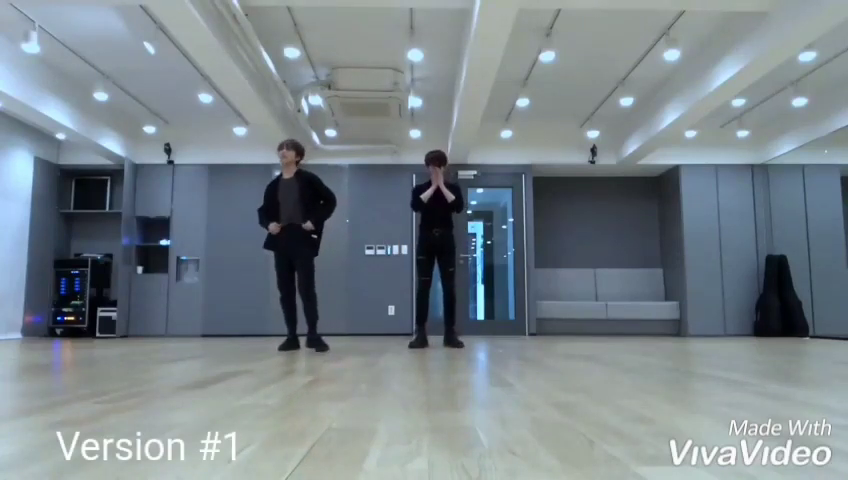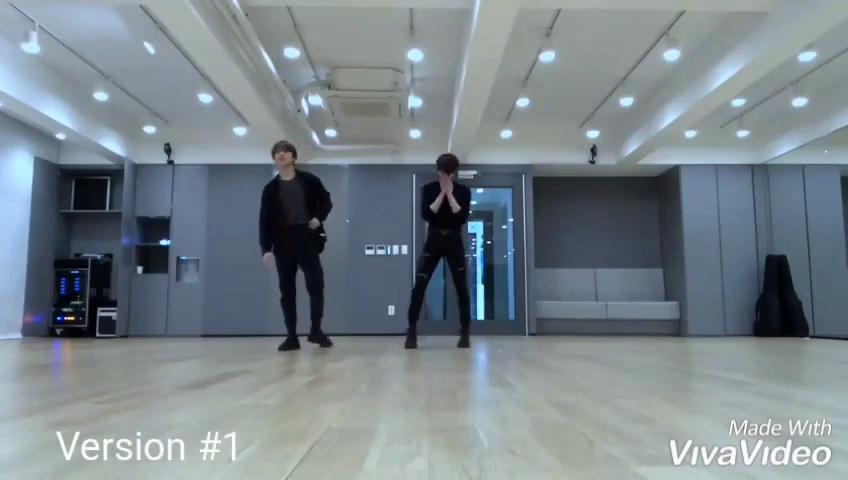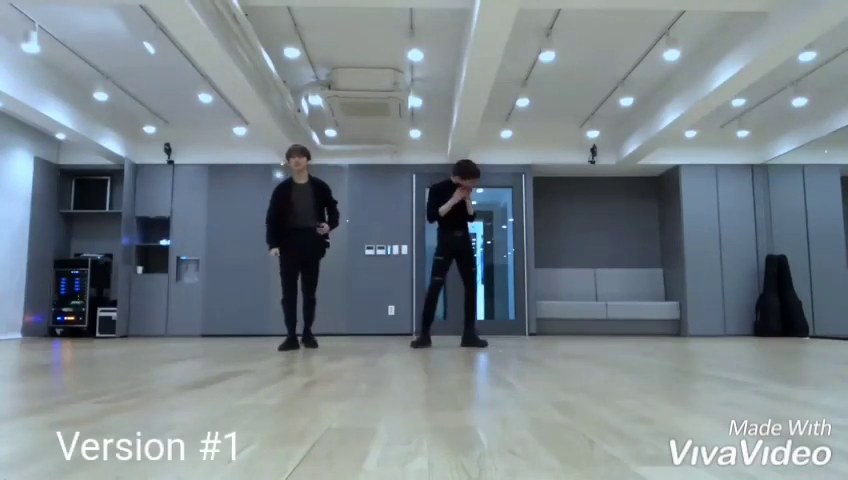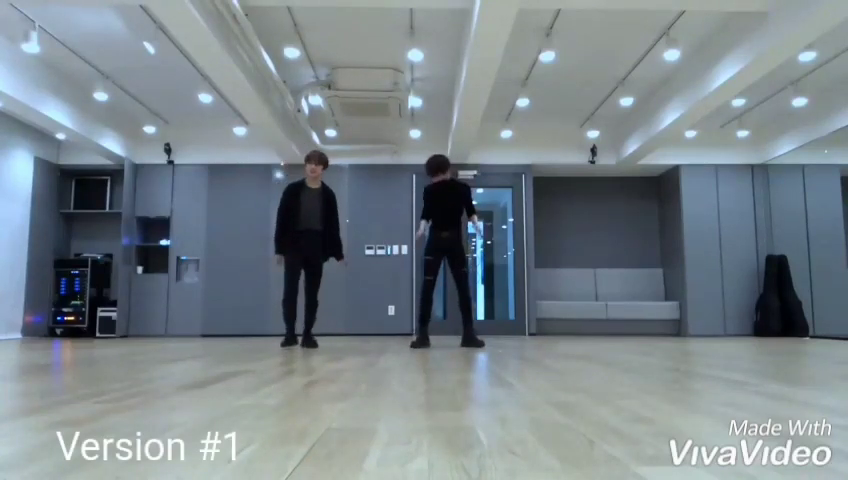
dt=0.4s
person 1, frame 1
left shoulder: (309, 180)
right shoulder: (273, 186)
left elbow: (330, 201)
right elbow: (264, 211)
left wrist: (316, 221)
right wrist: (268, 223)
left hip: (303, 239)
right hip: (281, 241)
left knee: (306, 287)
right knee: (285, 290)
left ankle: (313, 335)
right ankle: (292, 336)
person 1, frame 2
left shoulder: (309, 181)
right shoulder: (271, 189)
left elbow: (325, 201)
right elbow: (265, 220)
left wrist: (319, 218)
right wrist: (266, 248)
left hip: (308, 239)
right hip: (283, 242)
left knee: (316, 285)
right knee: (287, 290)
left ankle: (316, 330)
right ankle: (292, 336)
person 1, frame 3
left shoulder: (320, 187)
right shoulder: (281, 190)
left elbow: (333, 210)
right elbow: (272, 219)
left wrist: (330, 225)
right wrist: (273, 244)
left hip: (312, 243)
right hip: (288, 244)
left knee: (309, 291)
right knee: (289, 292)
left ankle: (307, 333)
right ankle: (291, 336)
person 1, frame 4
left shoulder: (328, 195)
right shoulder: (292, 190)
left elbow: (333, 225)
right elbow: (282, 220)
left wrist: (338, 253)
right wrist: (279, 249)
left hip: (317, 247)
right hip: (294, 245)
left knee: (312, 293)
right knee: (290, 290)
left ankle: (308, 334)
right ankle: (290, 333)
person 2, frame 1
left shoulder: (453, 188)
right shoulder: (419, 189)
left elbow: (458, 207)
right elbow: (416, 207)
left wrist: (442, 186)
right wrist: (433, 186)
left hip: (446, 239)
right hip: (426, 239)
left knee: (449, 287)
right knee: (423, 287)
left ankle: (450, 333)
right ankle: (421, 334)
person 2, frame 2
left shoulder: (463, 191)
right shoulder: (429, 189)
left elbow: (463, 217)
right elbow: (426, 214)
left wrist: (450, 195)
right wrist: (442, 195)
left hip: (454, 240)
right hip: (433, 239)
left knee: (462, 287)
right knee: (420, 285)
left ankle: (465, 332)
right ankle: (411, 331)
person 2, frame 3
left shoulder: (465, 190)
right shoulder: (438, 189)
left elbow: (471, 217)
right elbow: (432, 217)
left wrist: (467, 199)
right wrist: (453, 201)
left hip: (464, 241)
right hip: (446, 241)
left knee: (471, 286)
right knee: (435, 286)
left ankle: (469, 333)
right ankle: (424, 334)
person 2, frame 4
left shoulder: (462, 189)
right shoulder: (429, 191)
left elbow: (470, 211)
left wrist: (476, 223)
right wrist: (421, 229)
left hip: (455, 240)
right hip: (434, 241)
left knee: (463, 287)
right knee: (427, 287)
left ankle: (468, 334)
right ankle: (423, 334)
